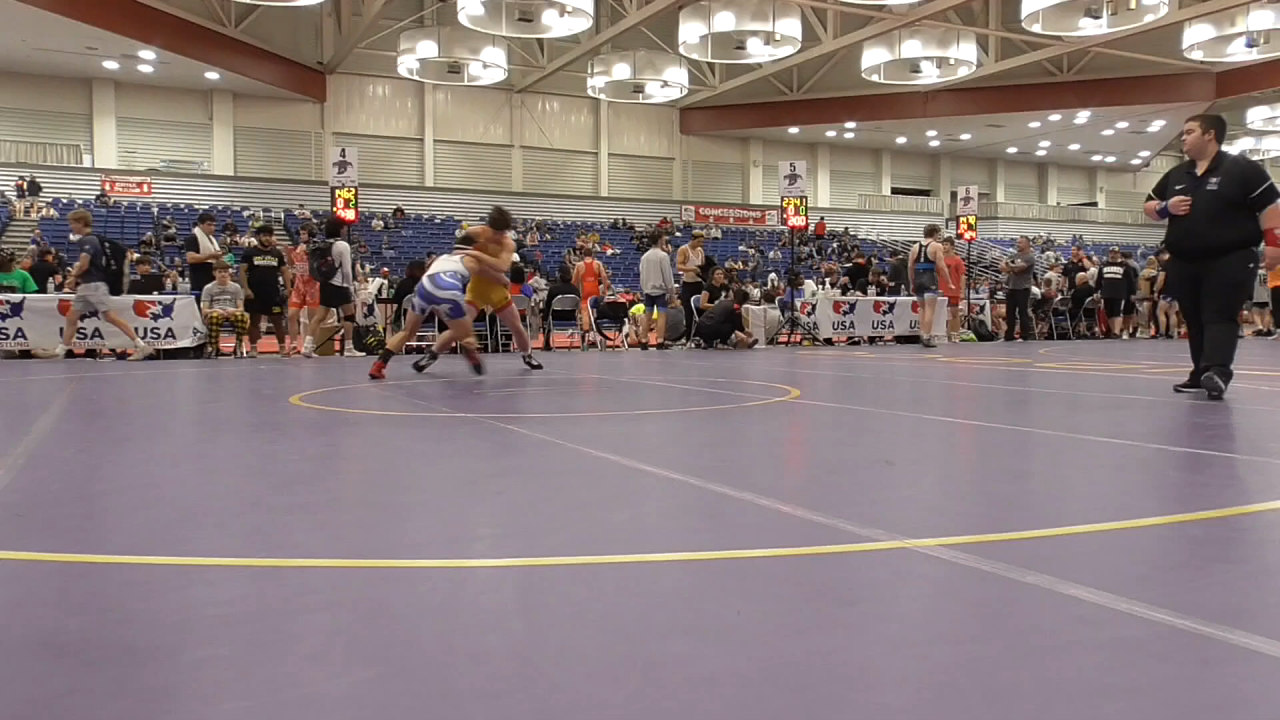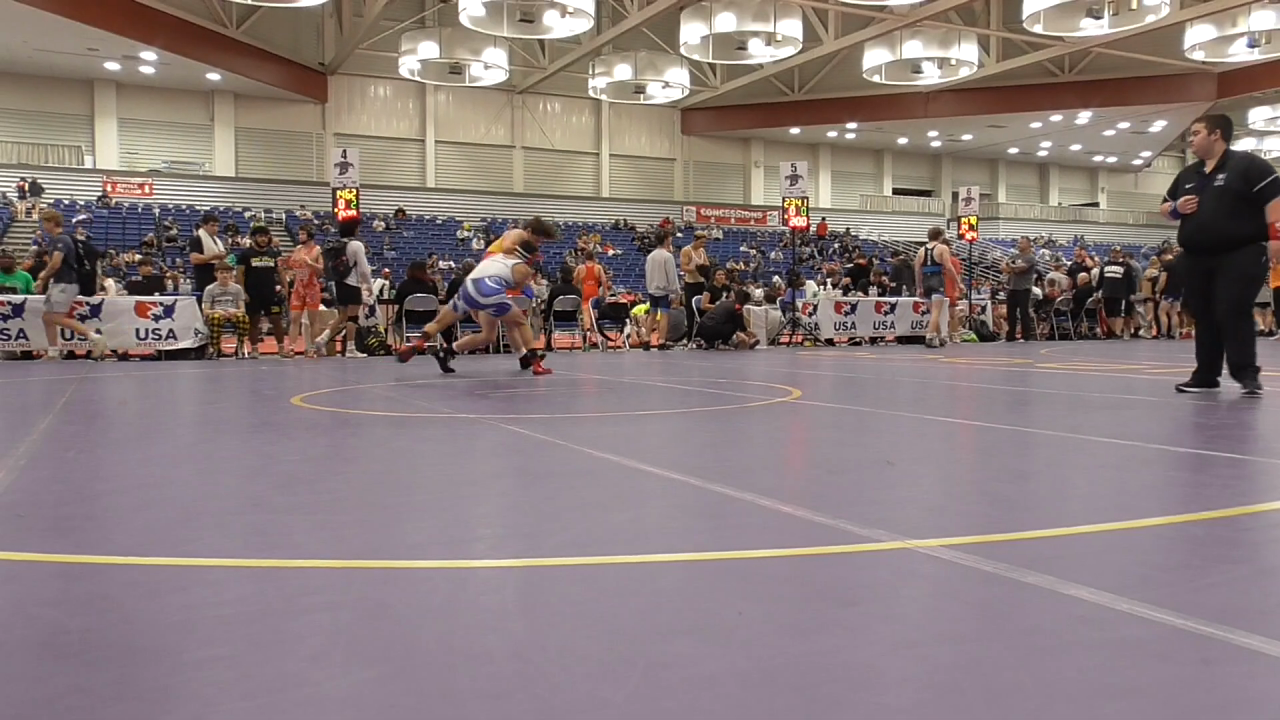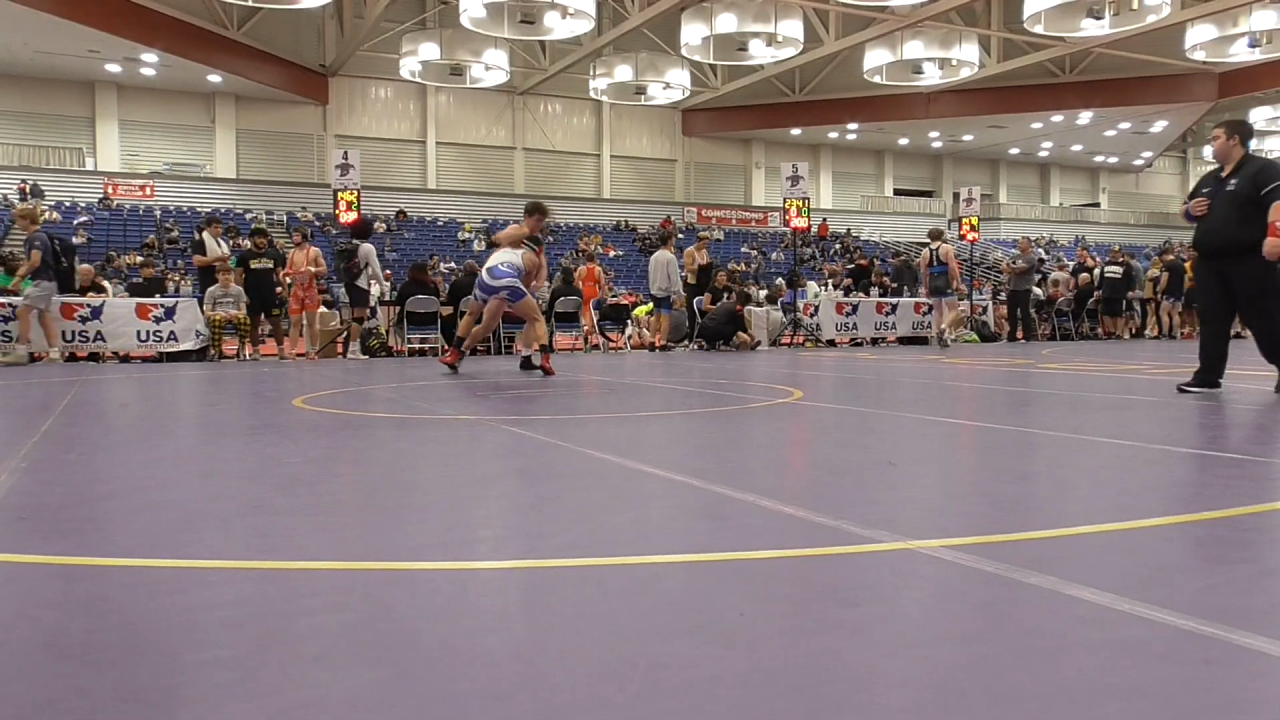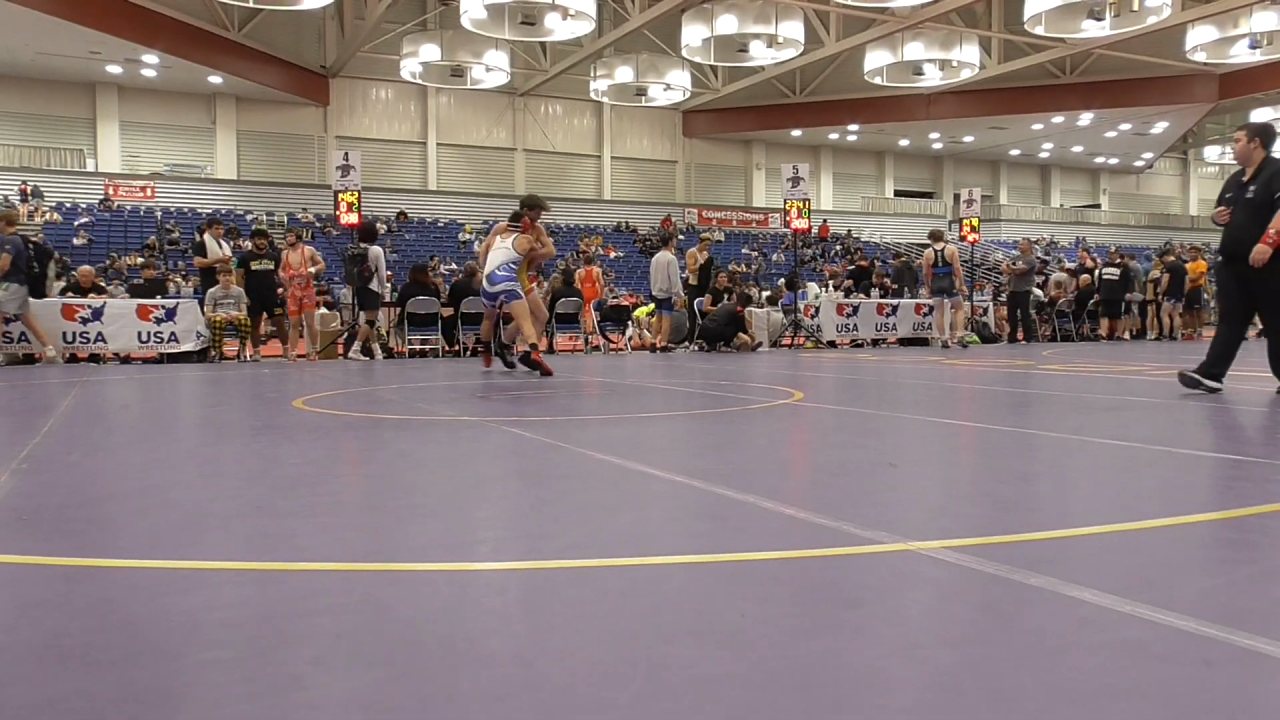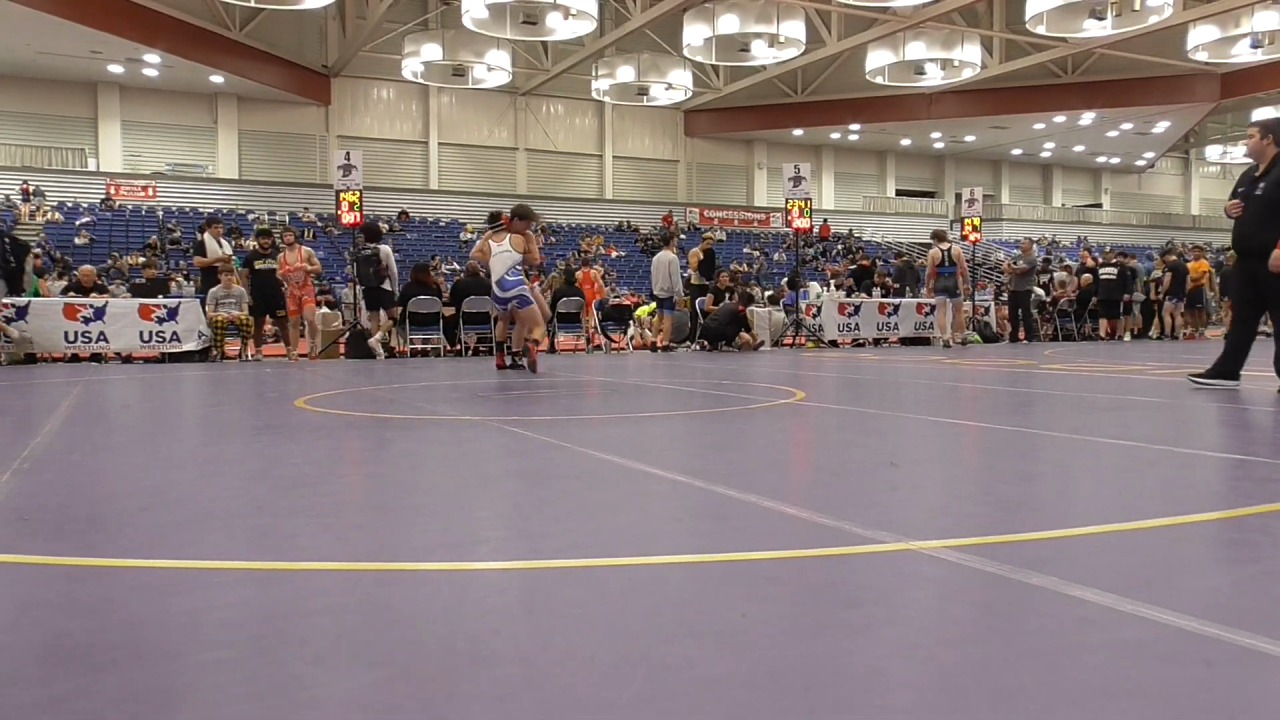
dt=0.2s
person 1, frame 1
left shoulder: (1242, 168)
right shoulder: (1176, 175)
right elbow: (1149, 206)
right wrist: (1166, 208)
left hip: (1229, 260)
right hip: (1184, 263)
left knee: (1220, 318)
right knee: (1195, 321)
left ankle: (1216, 374)
right ankle: (1202, 375)
person 1, frame 2
left shoulder: (1249, 165)
right shoulder: (1188, 175)
right elbow: (1165, 207)
right wrist: (1176, 208)
left hip: (1239, 256)
right hip: (1196, 259)
left knee: (1232, 314)
right knee: (1203, 318)
left ankle: (1247, 373)
right ankle: (1205, 376)
person 1, frame 3
right shoulder: (1208, 179)
right elbow: (1189, 211)
right wrist: (1191, 210)
left hip: (1251, 261)
right hip: (1210, 262)
right knee: (1212, 321)
right ankle: (1207, 378)
person 1, frame 4
right shoulder: (1234, 181)
right elbow: (1222, 210)
right wrist: (1218, 216)
right hip: (1235, 264)
right knee: (1229, 320)
right ankle: (1211, 374)
person 1, frame 5
right shoulder: (1248, 176)
right elbow: (1245, 211)
right wrist: (1231, 210)
right hip: (1248, 260)
right knee: (1242, 317)
right ankle: (1226, 371)
